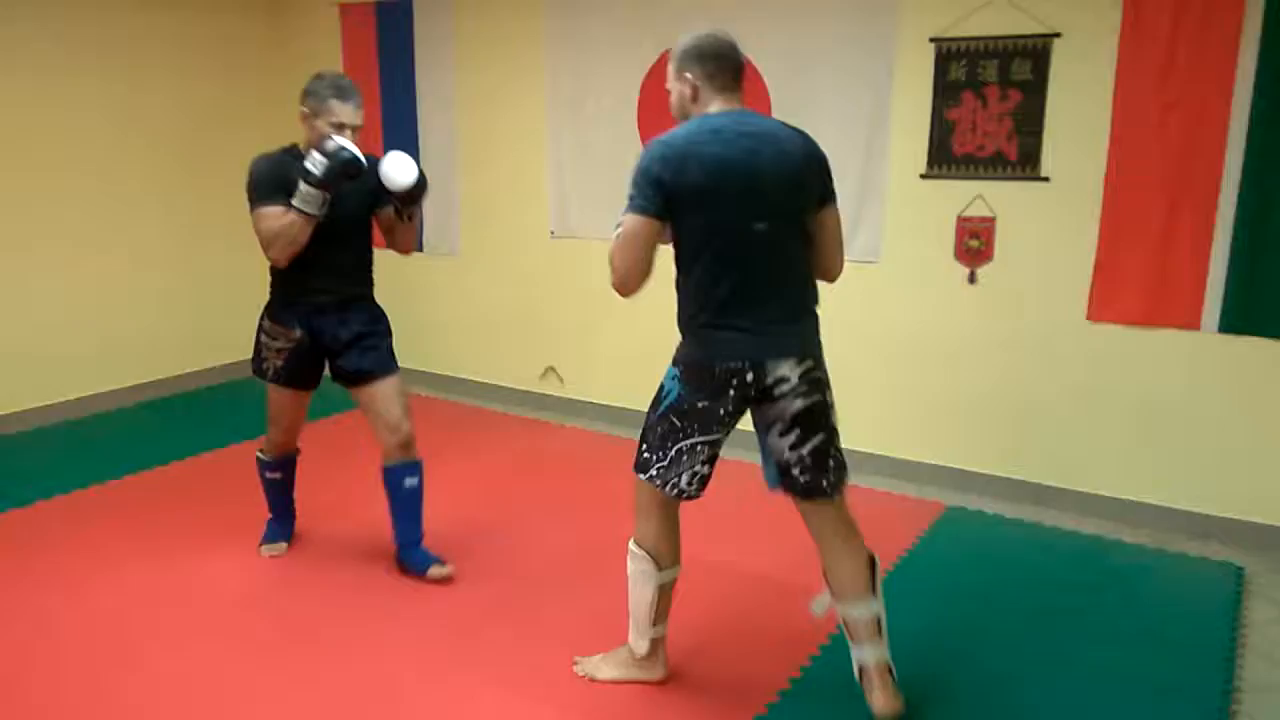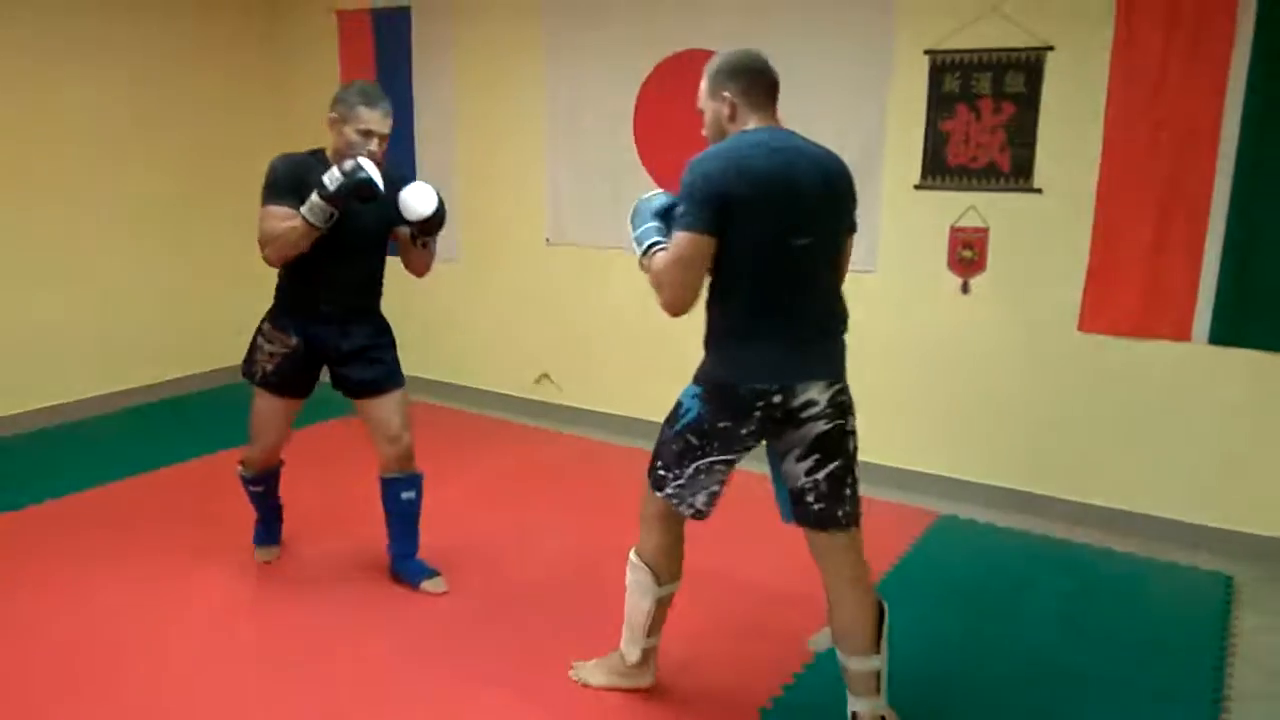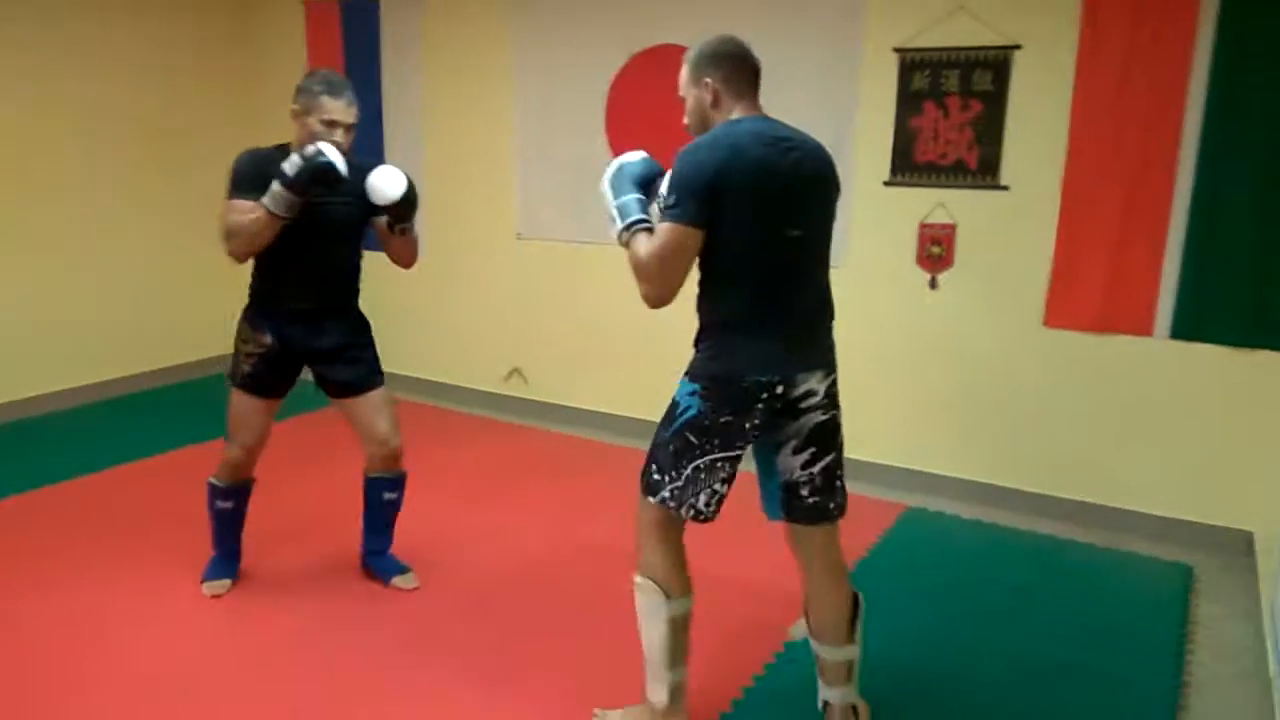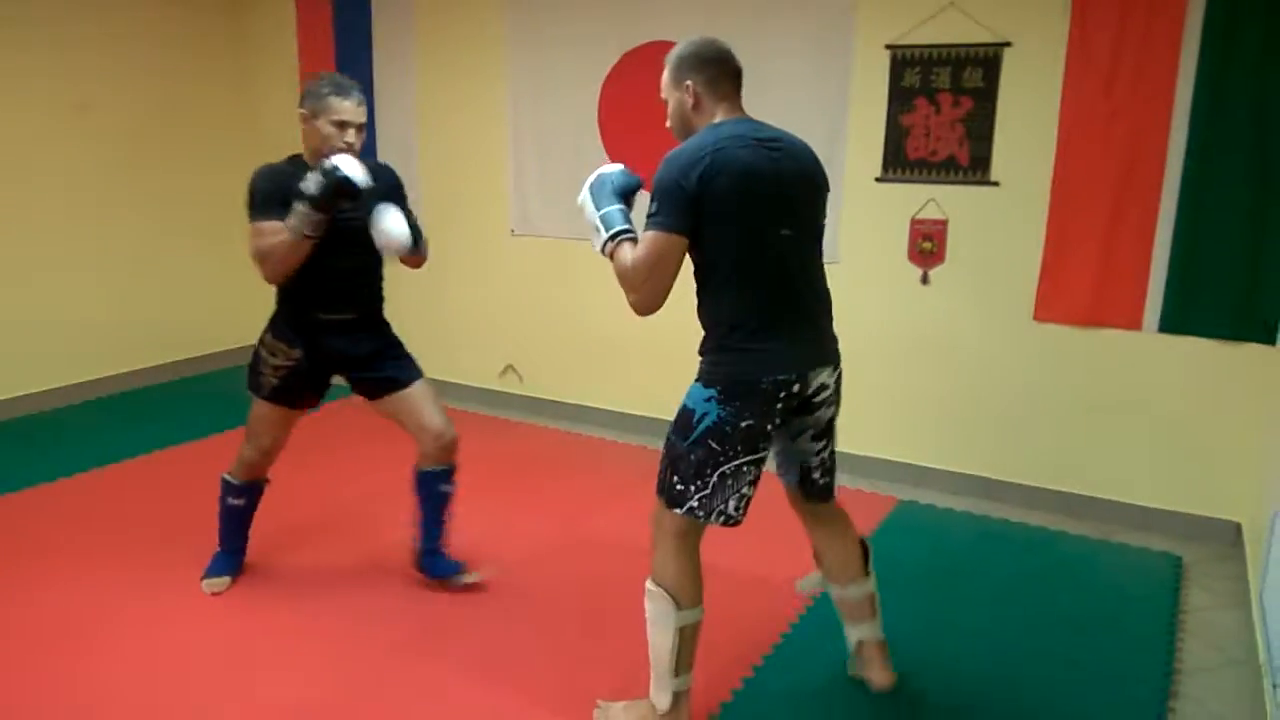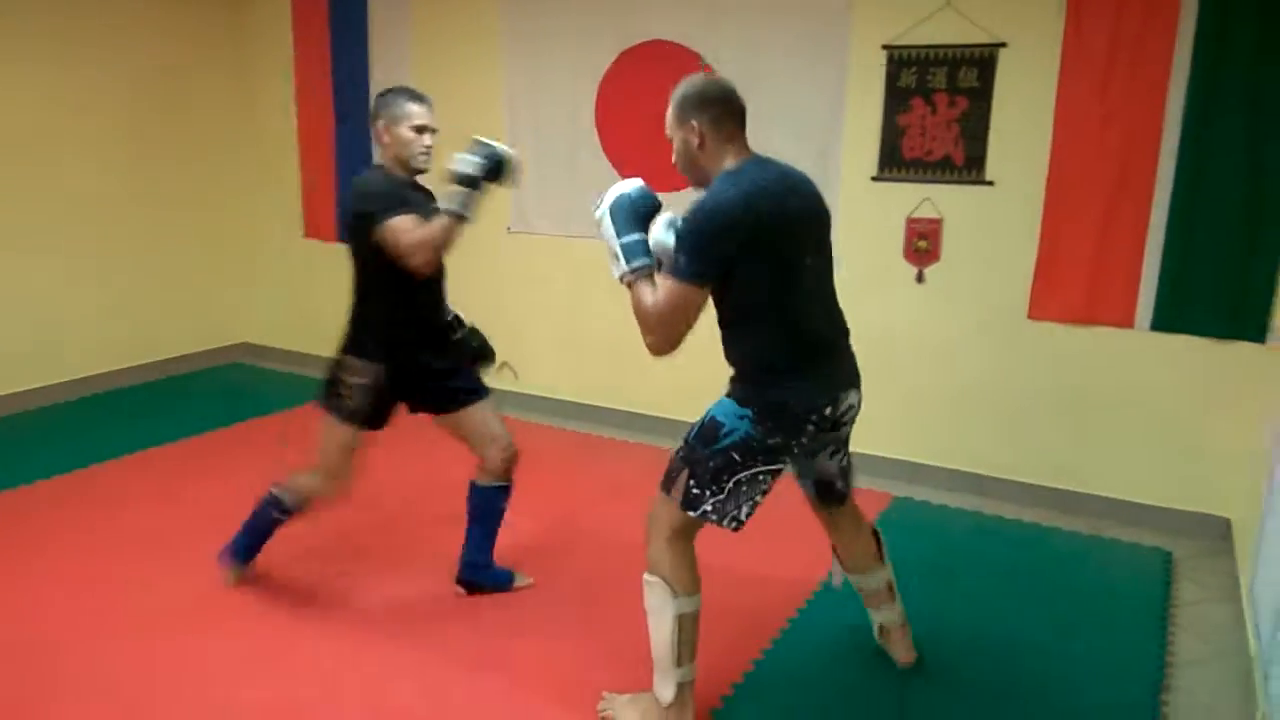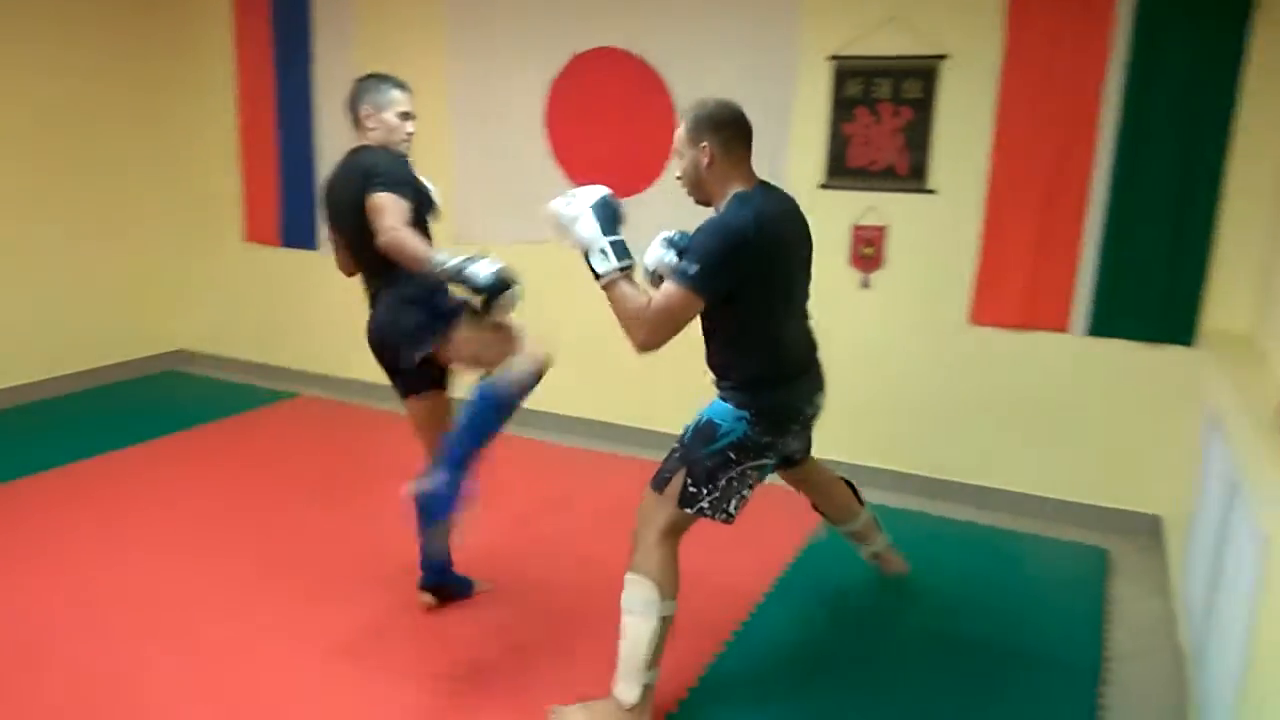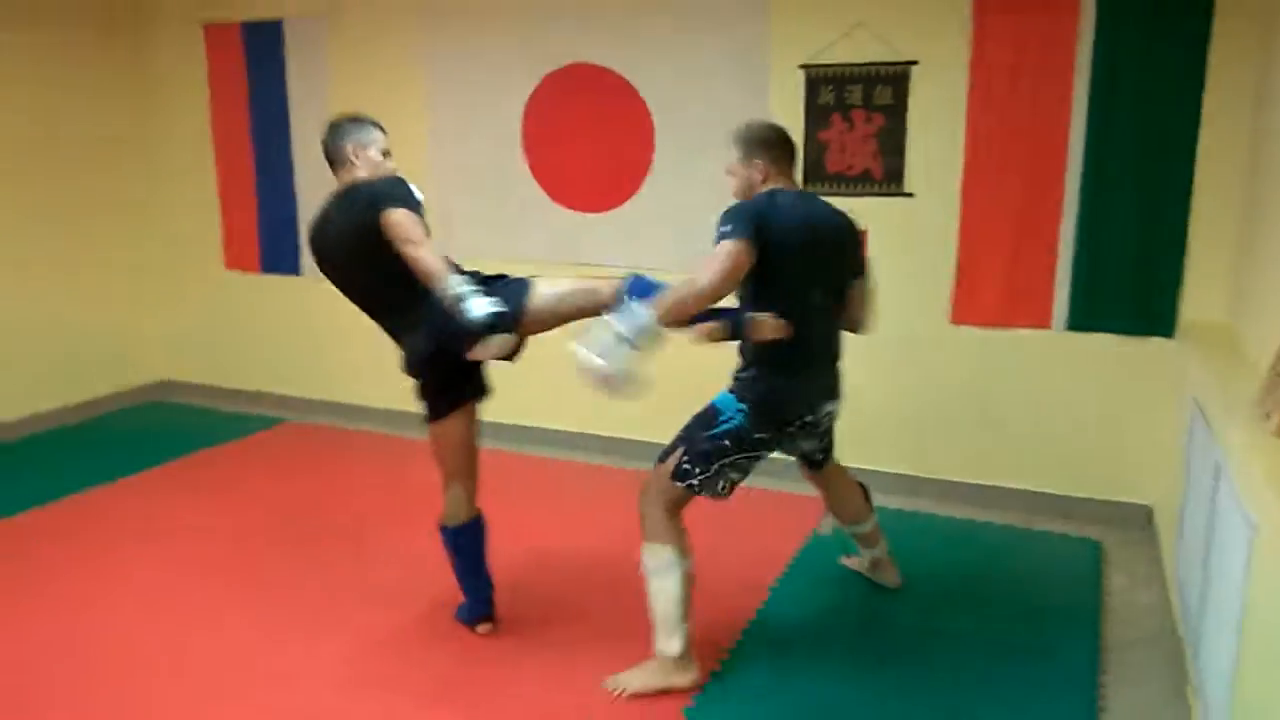
dt=0.2s
person 1, frame 1
left shoulder: (668, 153)
right shoulder: (801, 148)
left elbow: (625, 277)
right elbow: (829, 265)
left wrist: (635, 219)
left hip: (712, 359)
right hip: (794, 355)
left knee: (653, 494)
right knee: (827, 512)
left ankle: (645, 651)
person 1, frame 2
left shoulder: (714, 168)
right shoulder: (833, 170)
left elbow: (676, 297)
left wrist: (651, 233)
left hip: (735, 380)
right hip: (819, 380)
left knee: (661, 510)
right knee: (838, 545)
left ankle: (635, 662)
person 1, frame 3
left shoulder: (703, 158)
right shoulder: (816, 159)
left elbow: (658, 288)
left wrist: (628, 208)
left hip: (728, 374)
right hip: (809, 371)
left knee: (659, 523)
right knee: (816, 537)
person 1, frame 4
left shoulder: (688, 165)
right shoulder: (801, 157)
left elbow: (644, 294)
left wrist: (609, 217)
left hip: (740, 377)
right hip: (815, 364)
left knee: (672, 531)
right knee: (818, 505)
right ankle: (871, 651)
person 1, frame 5
left shoulder: (715, 213)
right shoulder: (795, 187)
left elbow: (660, 335)
left wrist: (626, 245)
right wrist: (679, 248)
left hip: (772, 401)
right hip: (836, 385)
left knee: (665, 524)
right knee: (833, 503)
right ankle: (893, 630)
person 1, frame 6
left shoulder: (725, 230)
right shoulder: (781, 208)
left elbow: (647, 332)
left wrist: (600, 245)
right wrist: (680, 262)
left hip: (753, 404)
right hip: (800, 387)
left knee: (655, 527)
right knee: (805, 468)
right ankle: (882, 551)
person 1, frame 7
left shoulder: (753, 213)
right shoulder: (843, 226)
left elbow: (712, 284)
right elbow: (853, 316)
left wrist: (633, 322)
left hip: (763, 395)
right hip: (821, 390)
left knee: (657, 498)
right knee: (823, 470)
left ankle: (672, 657)
right ankle: (877, 560)
person 2, frame 1
left shoulder: (367, 170)
right shoulder: (271, 169)
left elbow: (403, 244)
right elbow: (277, 249)
left wrist: (409, 204)
right wrist: (316, 186)
left hip: (358, 317)
right hip: (293, 319)
left knee: (398, 432)
right knee: (280, 436)
left ankle: (411, 548)
right ankle: (281, 520)
person 2, frame 2
left shoulder: (389, 185)
right shoulder: (291, 171)
left elbow: (418, 266)
right elbow: (273, 251)
left wrist: (427, 231)
right wrist: (327, 200)
left hip: (363, 329)
right hip: (294, 326)
left knee: (399, 446)
right knee: (263, 450)
left ankle: (405, 558)
right ankle: (268, 524)
person 2, frame 3
left shoulder: (362, 176)
right shoulder: (257, 165)
left elbow: (405, 258)
right elbow: (237, 246)
left wrist: (401, 216)
right wrist: (288, 188)
left hip: (341, 327)
right hip: (272, 325)
left knee: (385, 445)
right knee: (239, 457)
left ankle: (377, 553)
right ankle: (225, 556)
person 2, frame 4
left shoulder: (380, 179)
right shoulder: (274, 181)
left elbow: (415, 258)
right elbow: (273, 268)
left wrist: (407, 239)
right wrist: (309, 203)
left hip: (367, 334)
right hip: (300, 336)
left knee: (438, 437)
right knee: (255, 456)
left ankle: (433, 556)
right ankle: (227, 555)
person 2, frame 5
left shoulder: (418, 194)
right shoulder: (374, 191)
right elbow: (420, 256)
left wrist: (454, 326)
right wrist: (464, 189)
left hip: (429, 347)
right hip: (374, 357)
left knee: (500, 452)
right knee: (325, 482)
left ankle: (476, 569)
right ankle: (246, 543)
person 2, frame 6
left shoulder: (343, 178)
right shoulder: (385, 164)
left elbow: (349, 264)
right elbow: (394, 236)
right wrist: (465, 270)
left hip: (396, 322)
right hip: (416, 305)
left knee: (443, 452)
right knee: (525, 360)
left ankle: (438, 574)
right ankle: (442, 484)
person 2, frame 7
left shoulder: (320, 233)
right shoulder: (380, 193)
right elbow: (414, 246)
right wrist: (470, 300)
left hip: (425, 348)
right hip: (463, 314)
left knee: (457, 484)
right knee: (608, 291)
left ankle: (477, 605)
right ankle: (730, 320)
